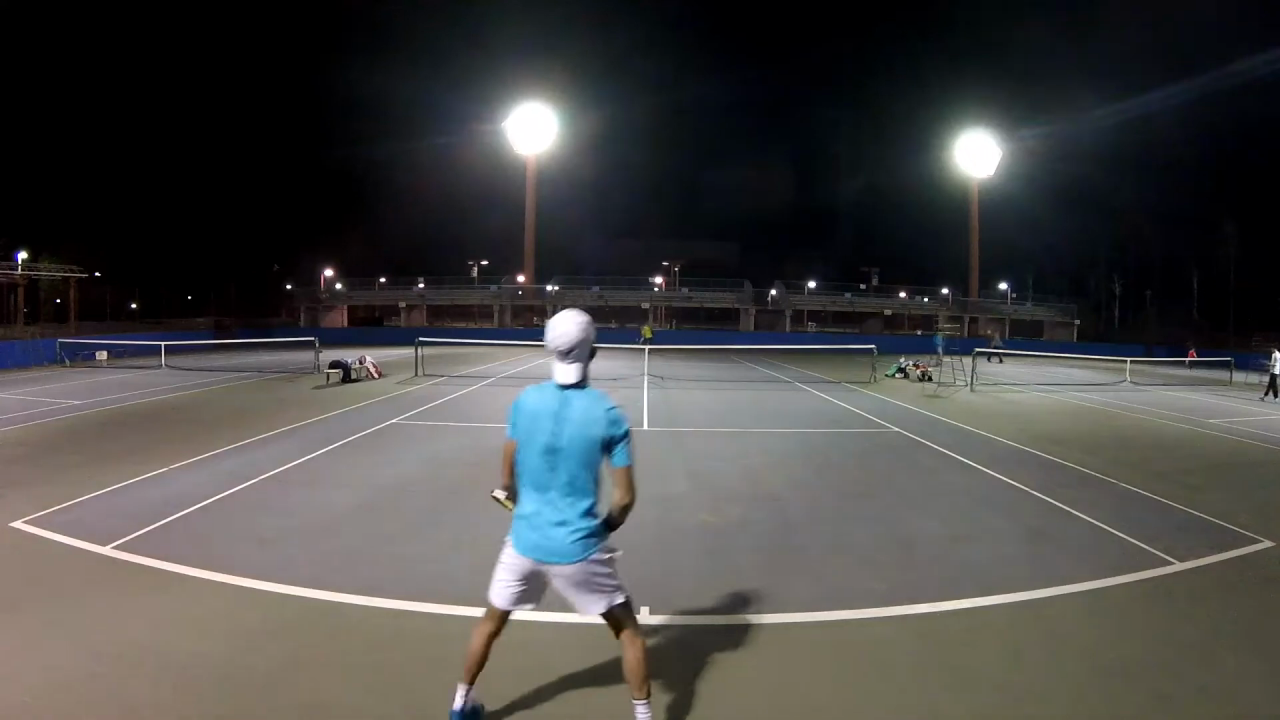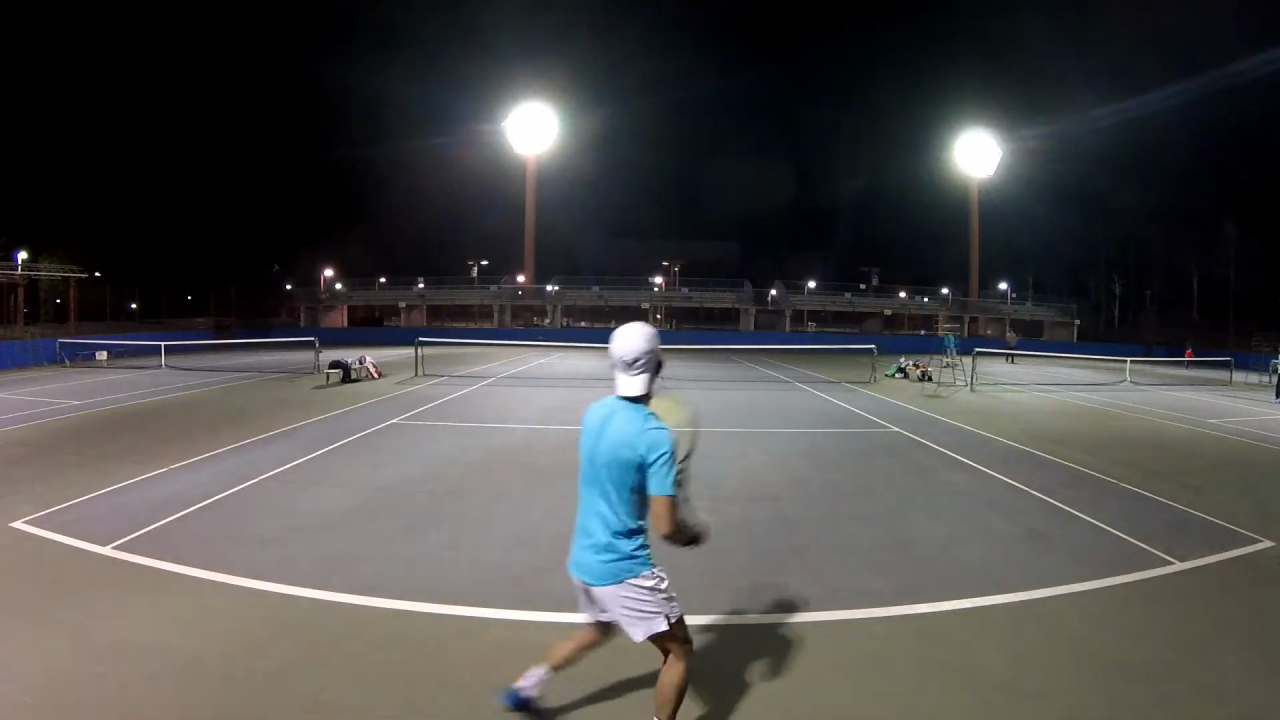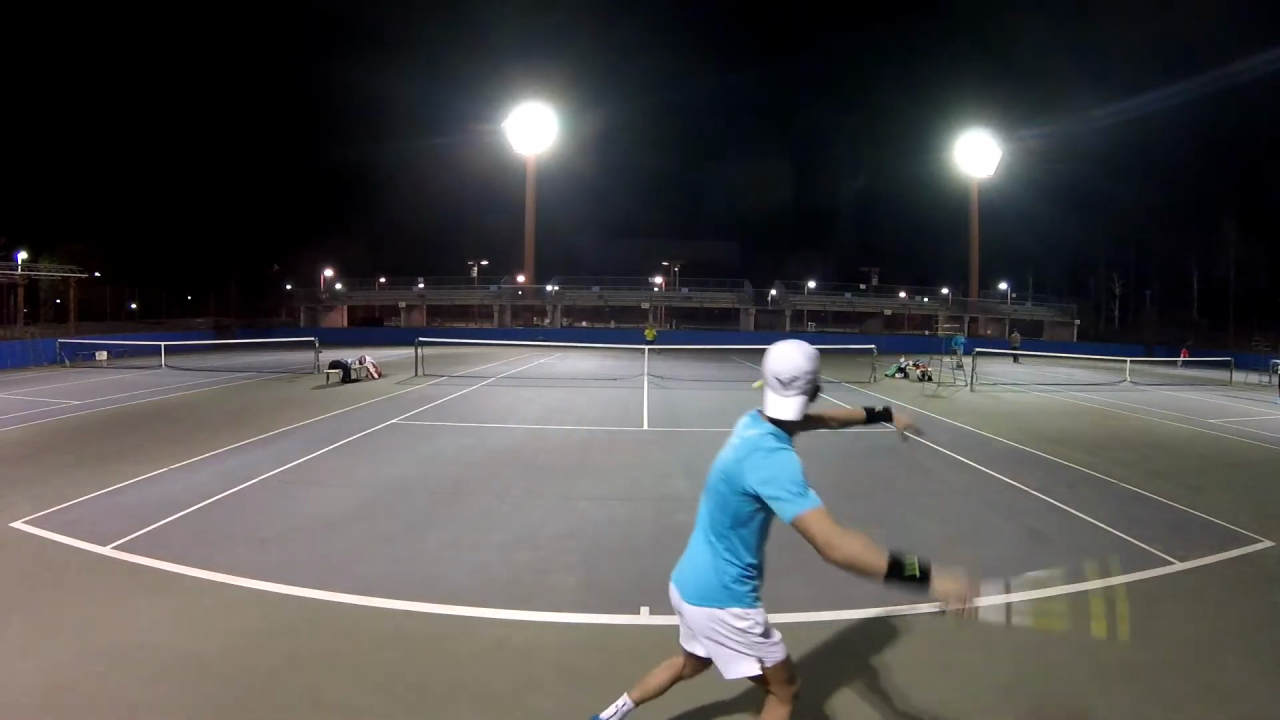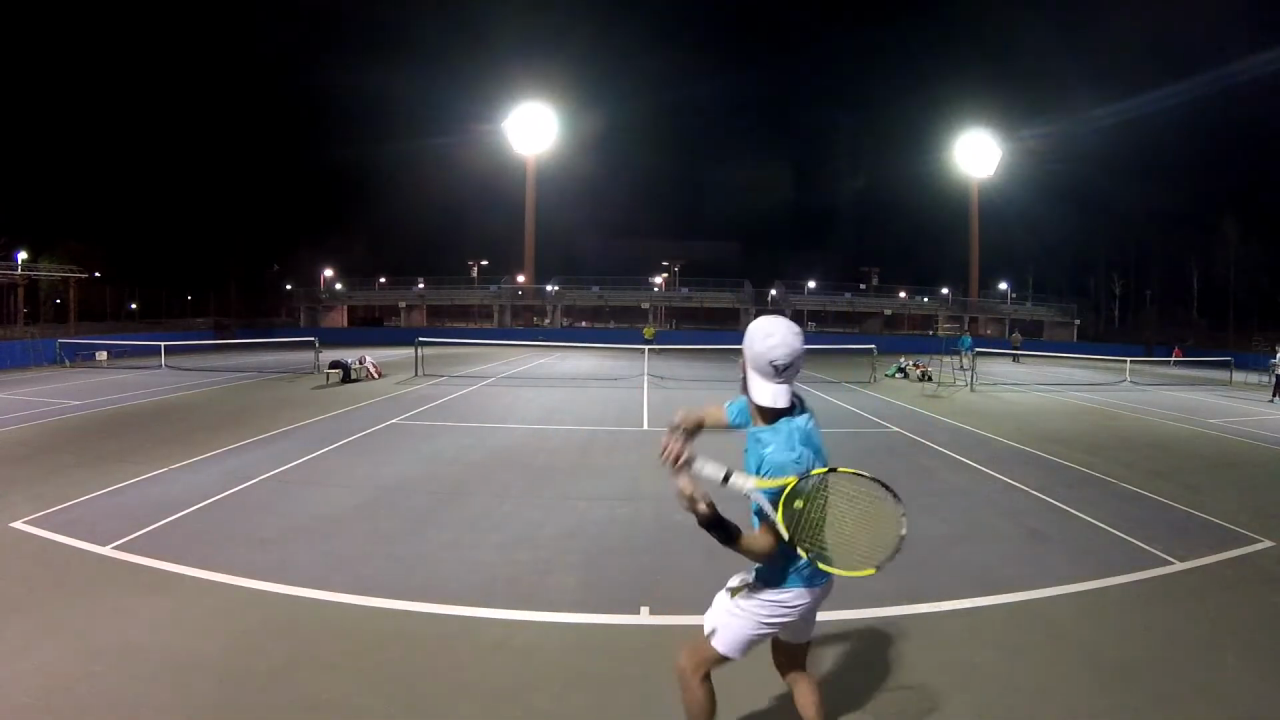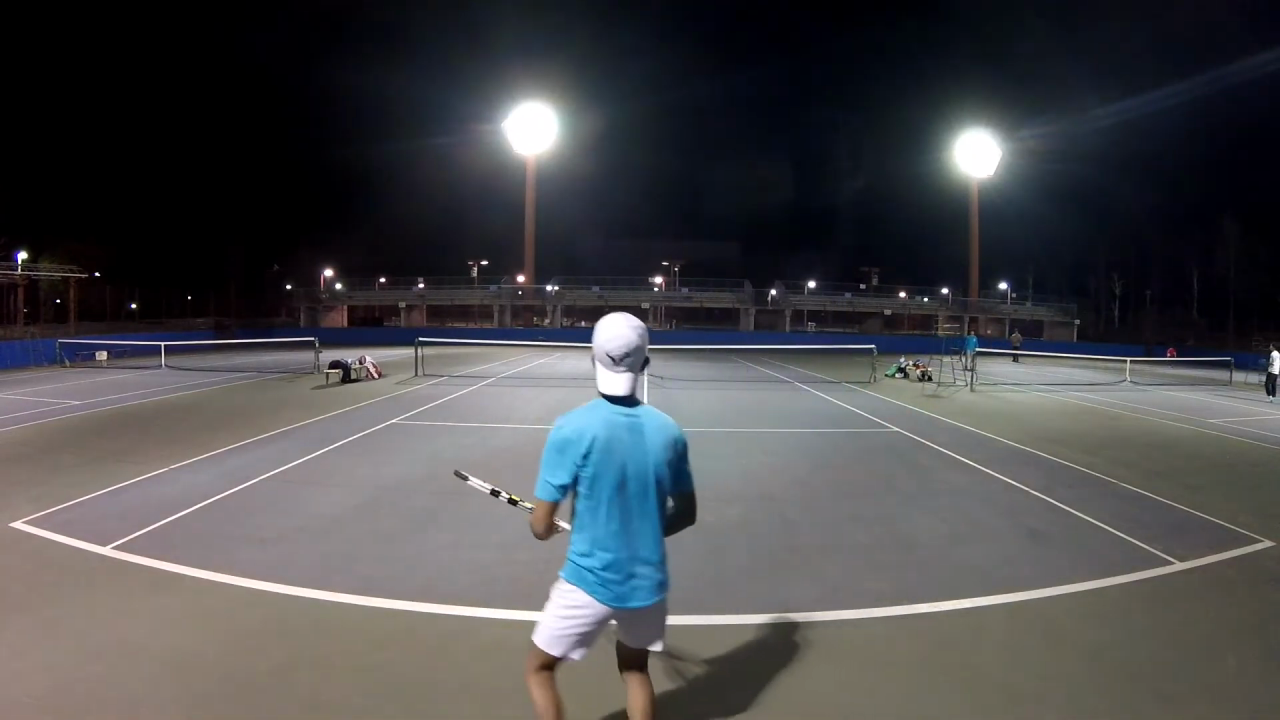
dt=0.7s
person 1, frame 1
left shoulder: (525, 403)
right shoulder: (608, 415)
left elbow: (507, 481)
right elbow: (625, 499)
right wrist: (604, 528)
left hip: (526, 542)
right hip: (580, 548)
left knee: (491, 624)
right knee: (629, 631)
person 1, frame 2
left shoulder: (595, 413)
right shoulder: (655, 436)
right elbow: (667, 529)
right wrist: (693, 535)
left hip: (584, 560)
right hip: (626, 570)
left knee: (598, 631)
right knee: (680, 652)
left ankle: (525, 686)
person 1, frame 3
left shoulder: (755, 423)
right shoulder: (771, 459)
left elbow: (820, 416)
right elbow: (833, 545)
left wrist: (883, 413)
right wrist: (927, 576)
left hip: (688, 584)
right hip: (723, 600)
left knee: (688, 663)
person 1, frame 4
left shoulder: (781, 455)
right shoulder: (786, 403)
left elbow: (766, 549)
right elbow: (709, 415)
left wrist: (708, 518)
right wrist: (683, 432)
left hip: (781, 585)
right hip: (809, 577)
left knee: (692, 665)
right knee: (793, 668)
person 1, frame 5
left shoulder: (572, 429)
right shoulder: (668, 431)
left elbow: (540, 525)
right elbow: (685, 515)
left wrist: (545, 530)
left hip: (588, 583)
right hip: (647, 585)
left knee: (538, 671)
right knee: (634, 669)
